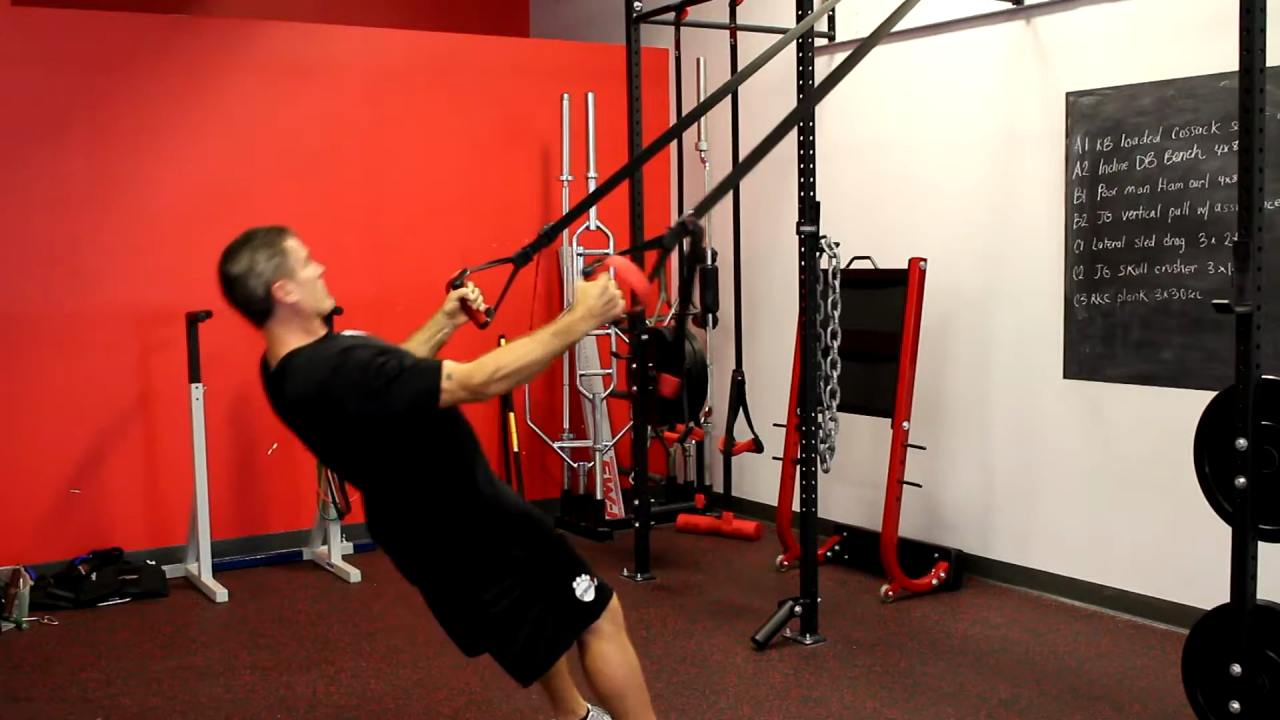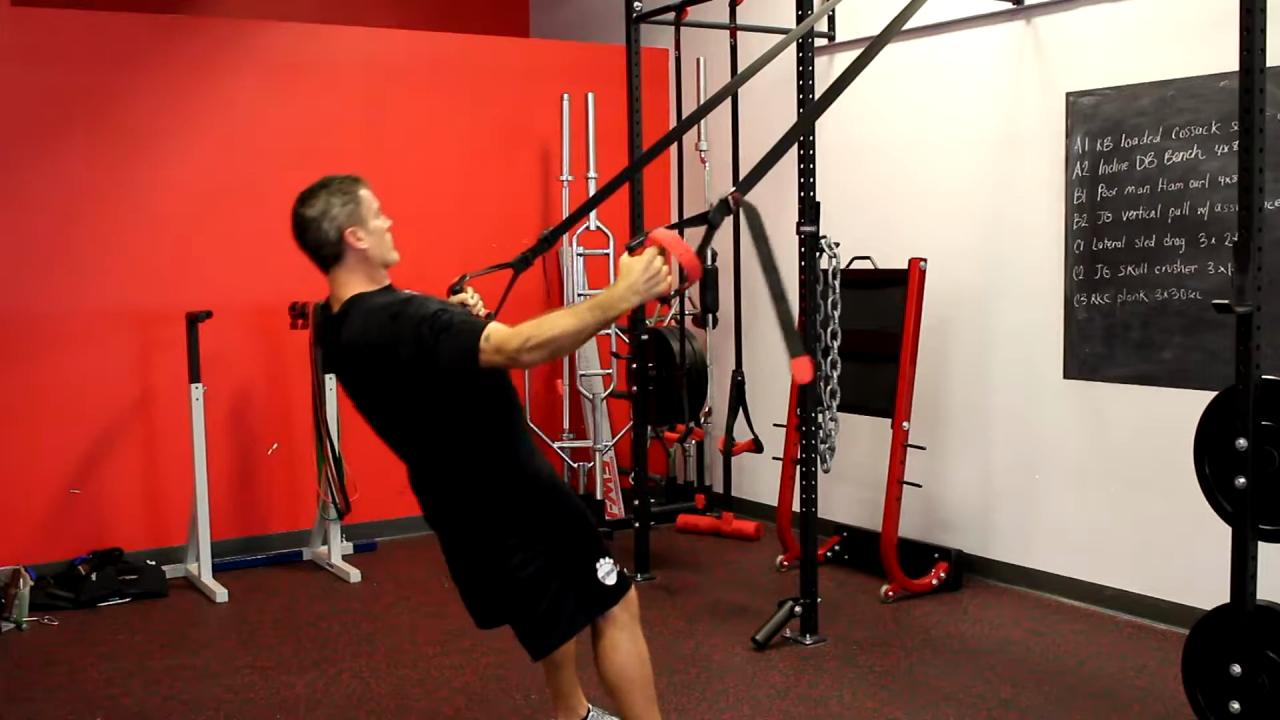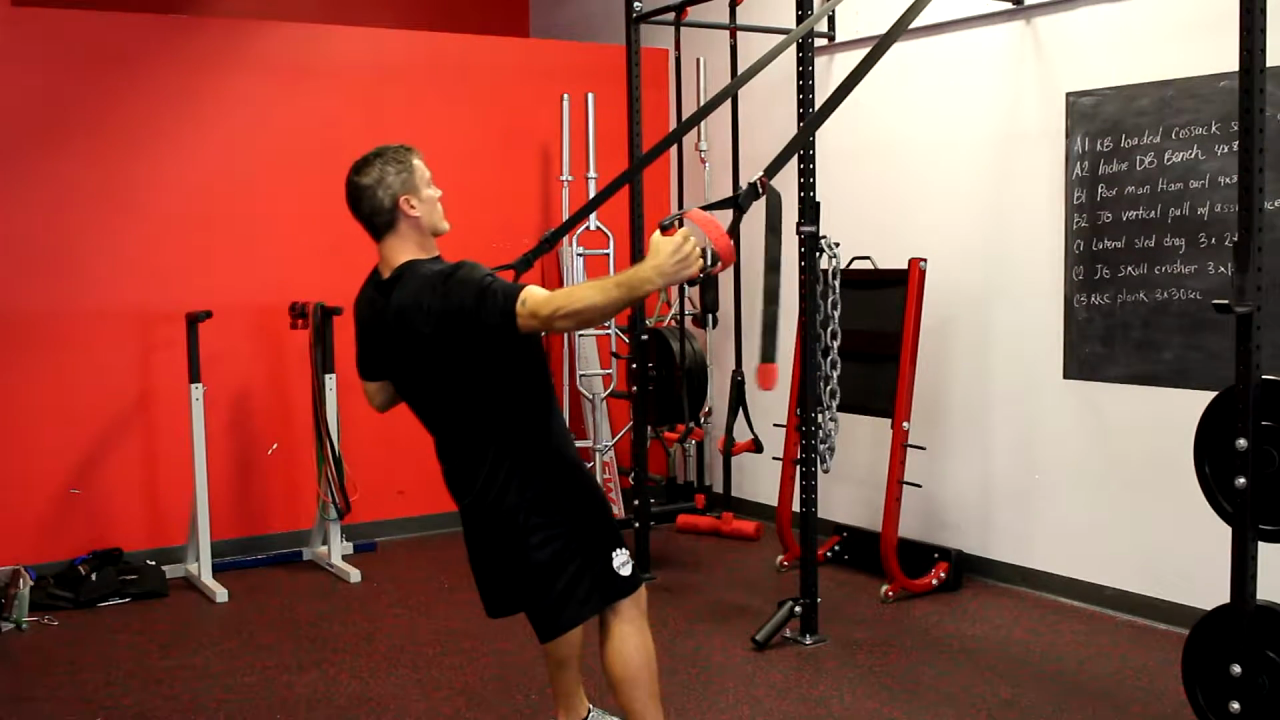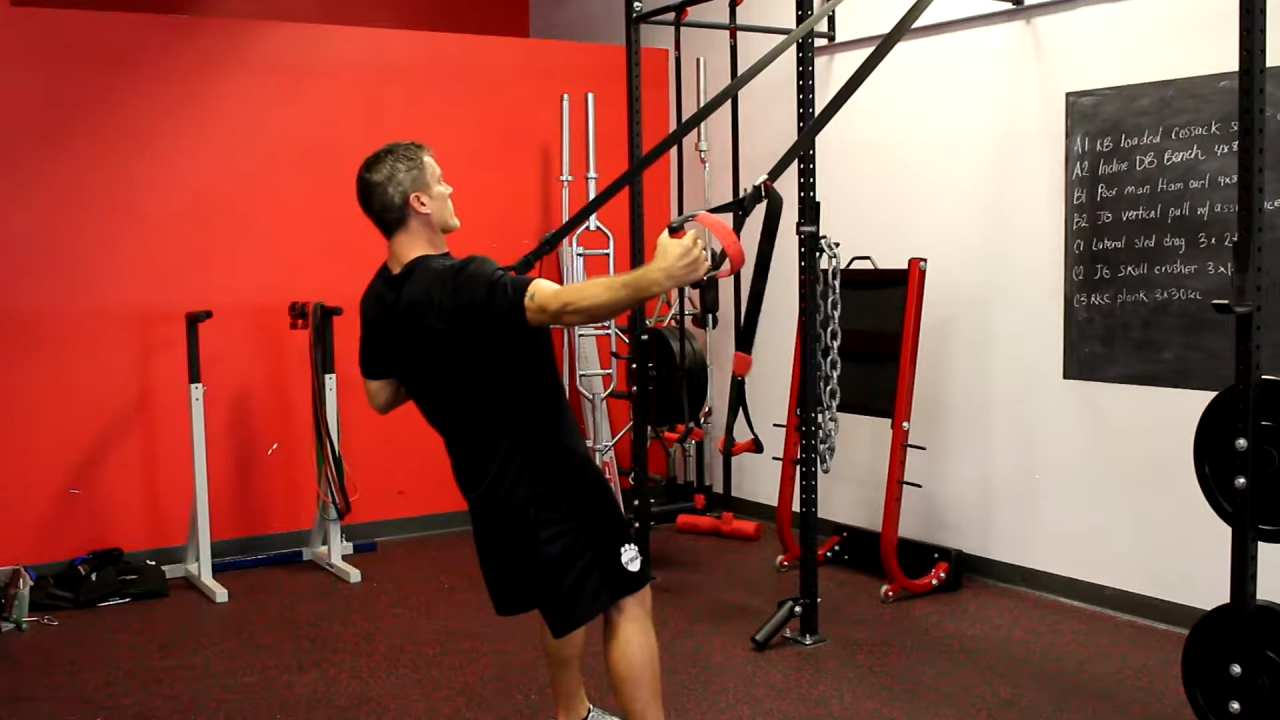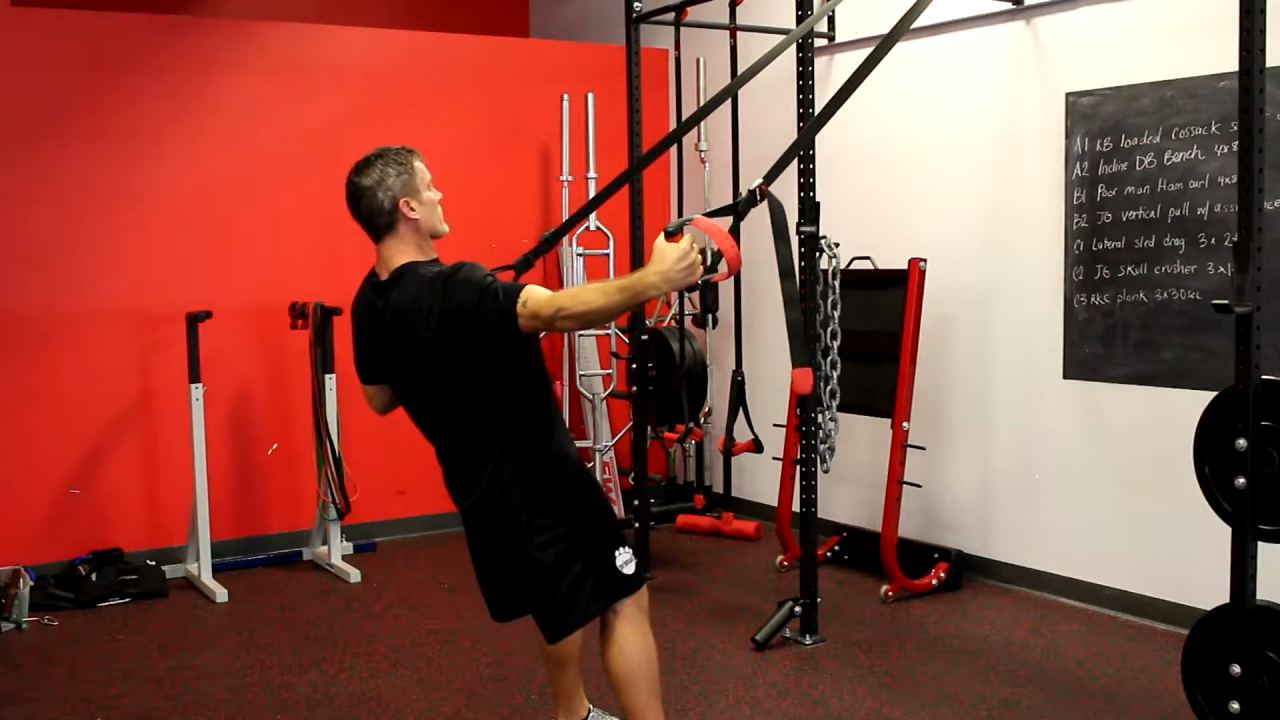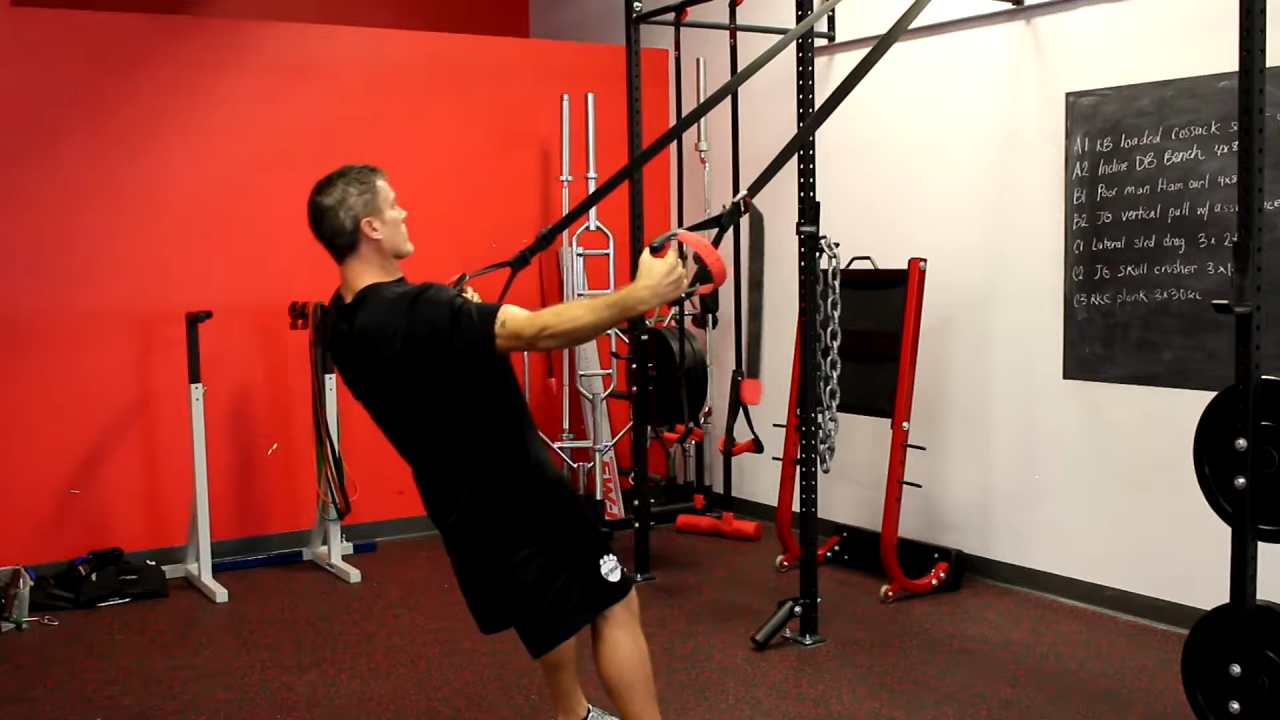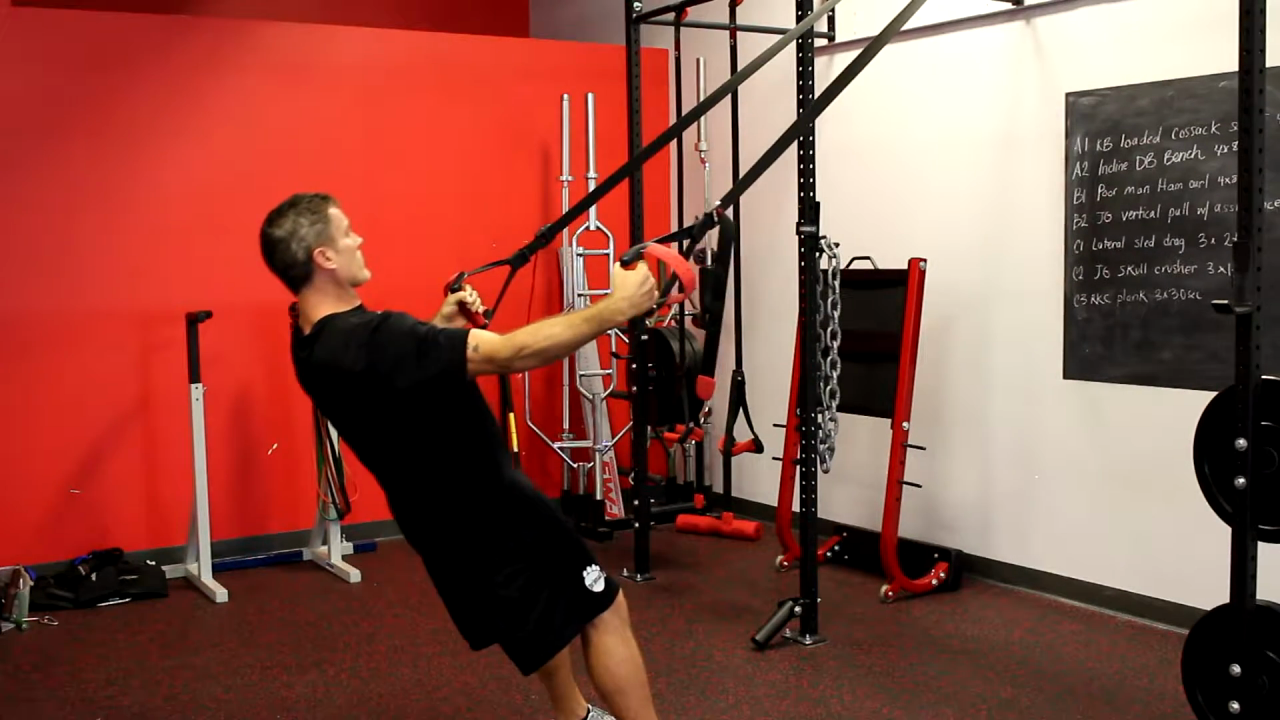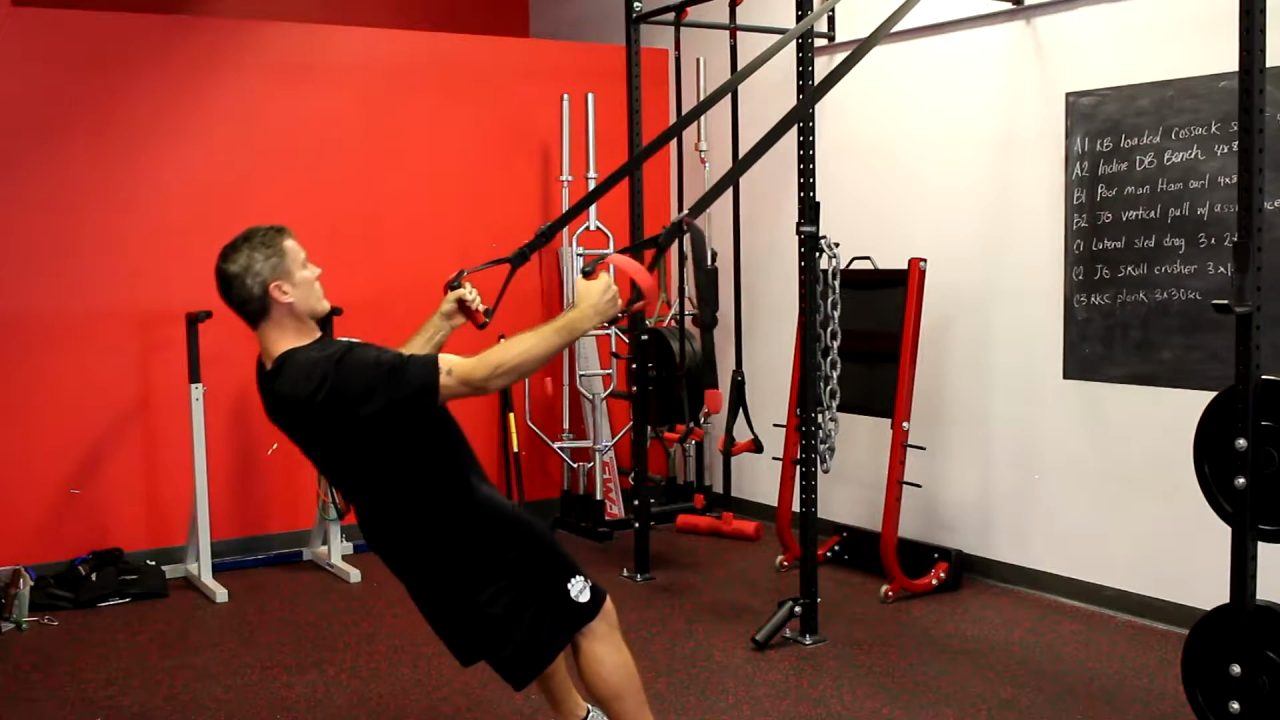
dt=0.4s
person 1, frame 1
left shoulder: (296, 366)
right shoulder: (335, 374)
right elbow: (479, 381)
left wrist: (445, 321)
right wrist: (581, 318)
left hip: (431, 515)
right hip: (463, 527)
left knee: (551, 610)
right knee: (601, 617)
person 1, frame 2
left shoulder: (344, 323)
right shoulder: (393, 322)
right elbow: (520, 348)
left wrist: (453, 320)
right wrist: (624, 294)
left hip: (463, 492)
right hip: (502, 492)
left knee: (562, 602)
right knee: (616, 607)
person 1, frame 3
left shoulder: (375, 301)
right shoulder: (447, 289)
left elbow: (380, 394)
right elbow: (554, 312)
right wrist: (654, 273)
left hip: (484, 480)
right hip: (532, 476)
left knee: (566, 595)
right knee: (624, 602)
person 1, frame 4
left shoulder: (381, 299)
right shoulder: (461, 285)
left elbow: (381, 395)
right elbow: (563, 305)
right wrist: (661, 275)
left hip: (492, 478)
right hip: (544, 473)
left knee: (566, 594)
right knee: (628, 601)
person 1, frame 5
left shoulder: (371, 304)
right shoulder: (450, 291)
left elbow: (381, 398)
right elbow: (559, 312)
right wrist: (656, 279)
left hip: (483, 484)
right hip: (533, 478)
left knee: (564, 597)
right knee: (625, 602)
person 1, frame 6
left shoulder: (346, 321)
right shoulder: (415, 311)
right elbow: (539, 331)
right wrist: (642, 294)
left hip: (462, 498)
right hip: (509, 492)
left knee: (558, 603)
right knee: (615, 607)
person 1, frame 7
left shoulder: (316, 345)
right shoulder: (373, 340)
right elbow: (512, 353)
left wrist: (440, 329)
right wrist: (616, 307)
left hip: (439, 512)
right hip: (483, 510)
left knee: (549, 611)
right knee: (604, 613)
person 1, frame 8
left shoulder: (286, 373)
right shoulder: (336, 373)
right elbow: (481, 375)
left wrist: (440, 324)
right wrist: (582, 317)
left hip: (418, 529)
right hip: (458, 531)
left knee: (542, 617)
right knee: (594, 620)
